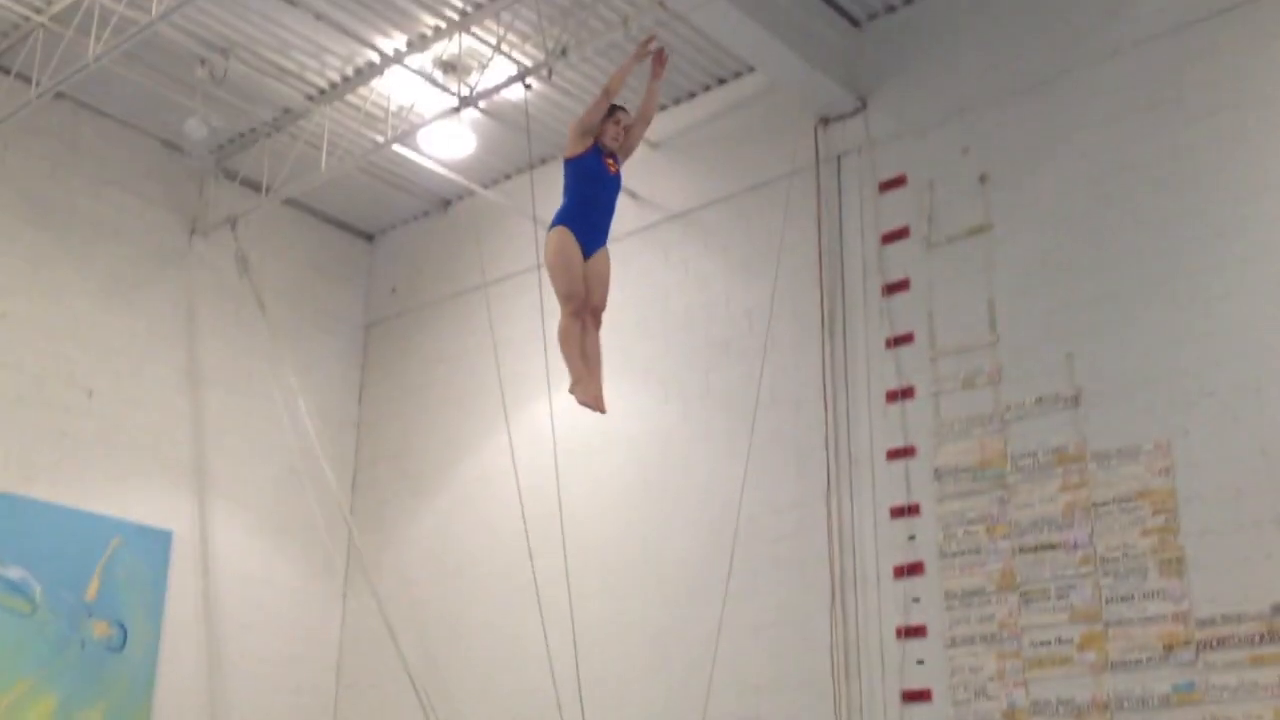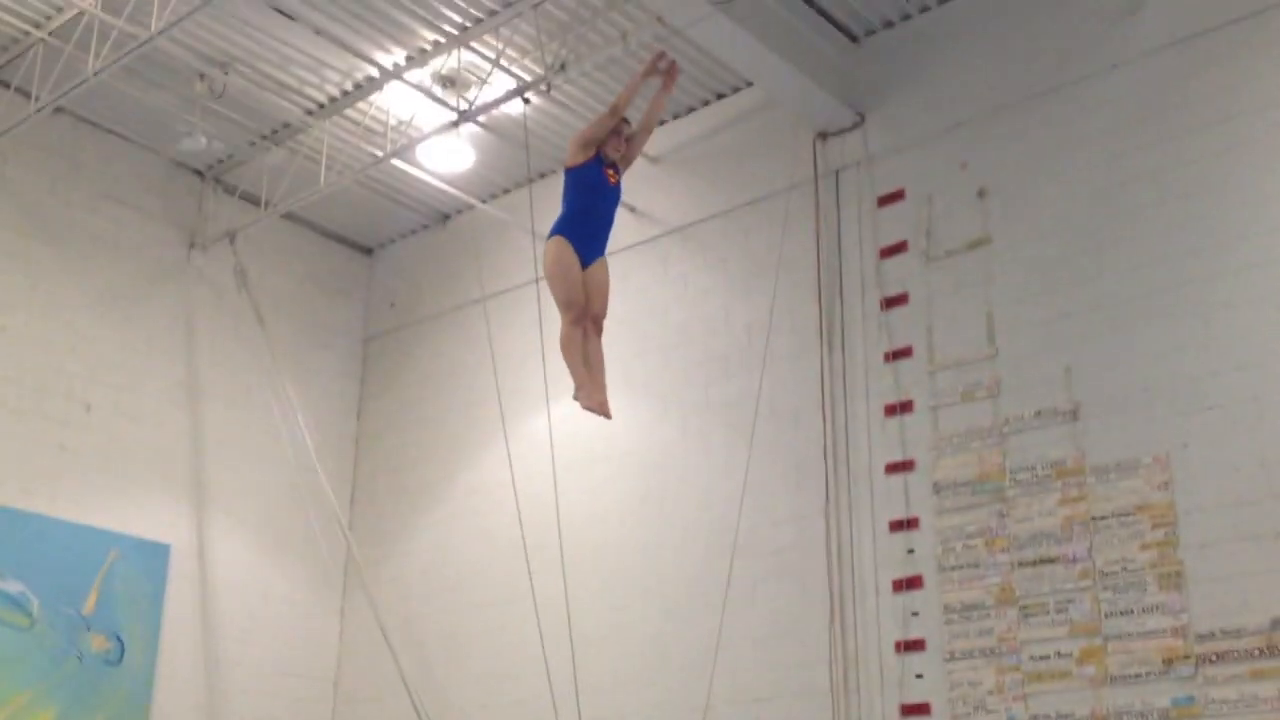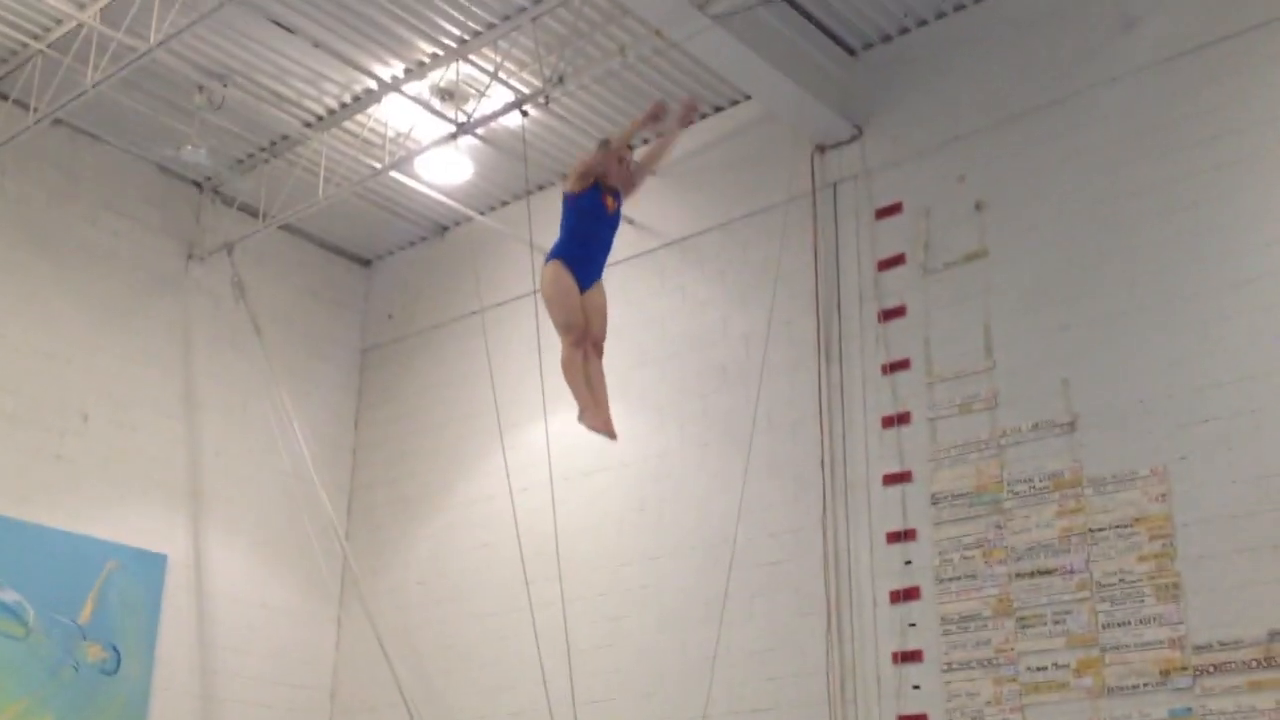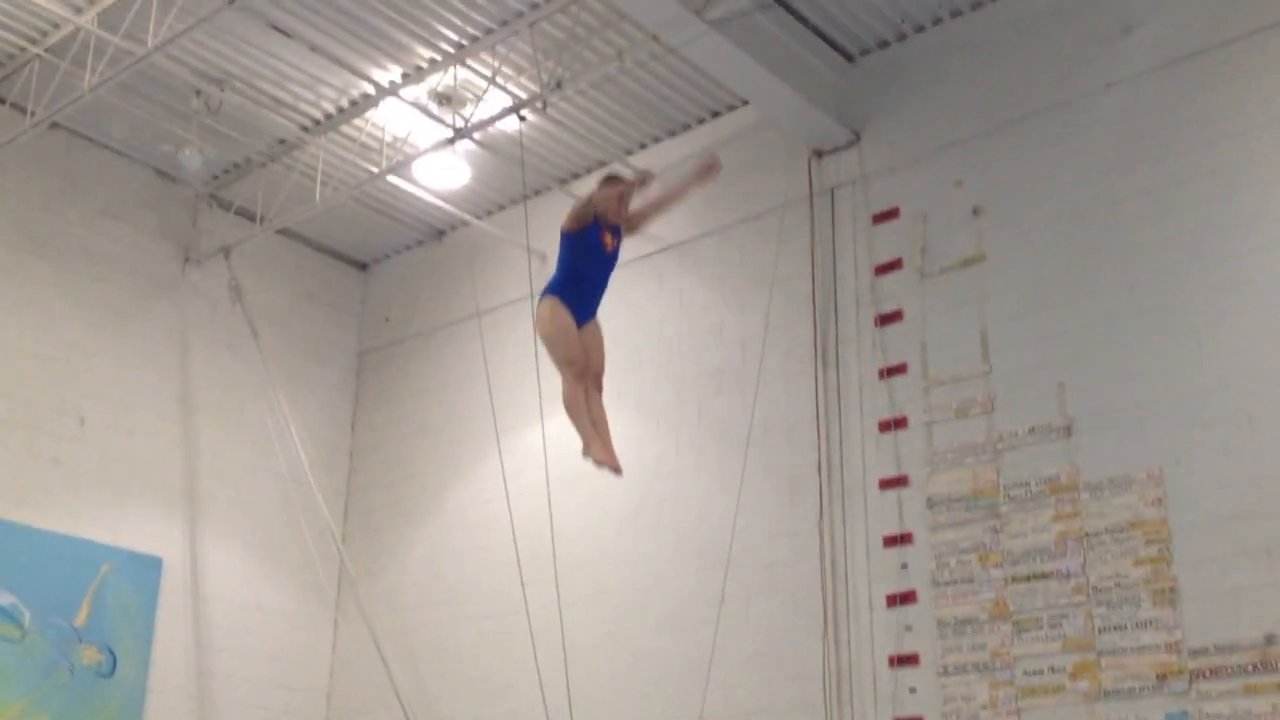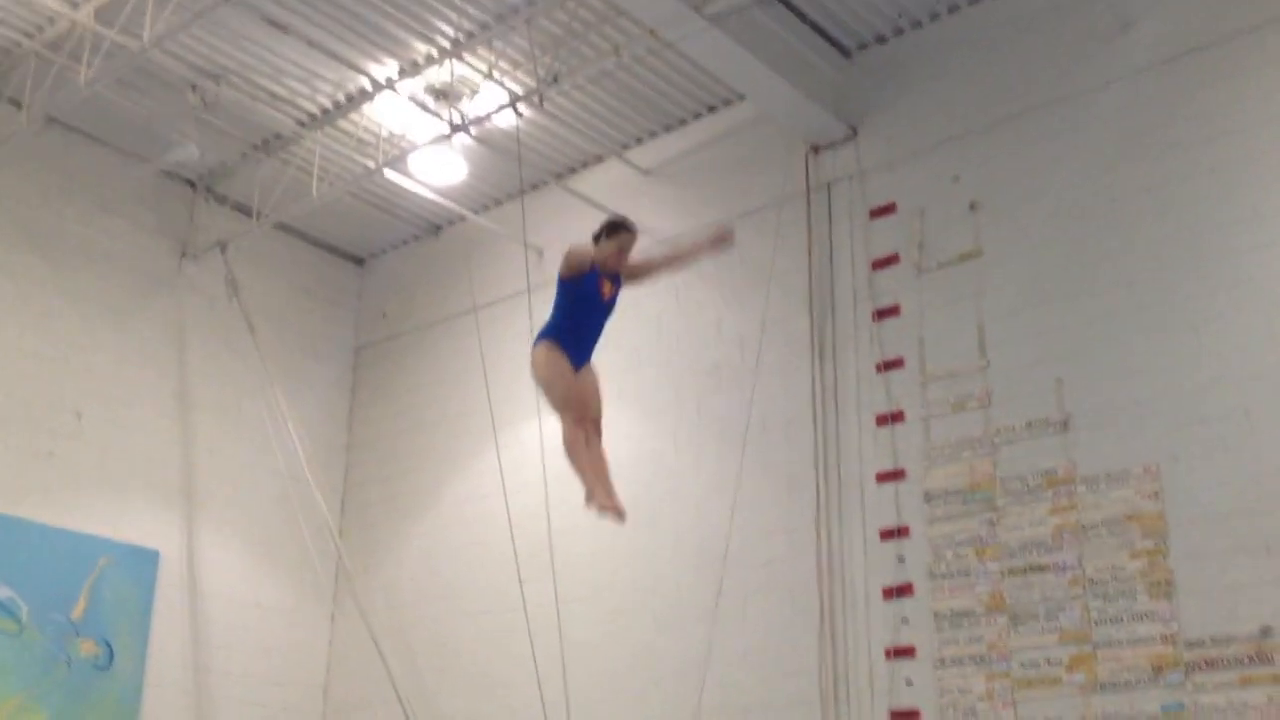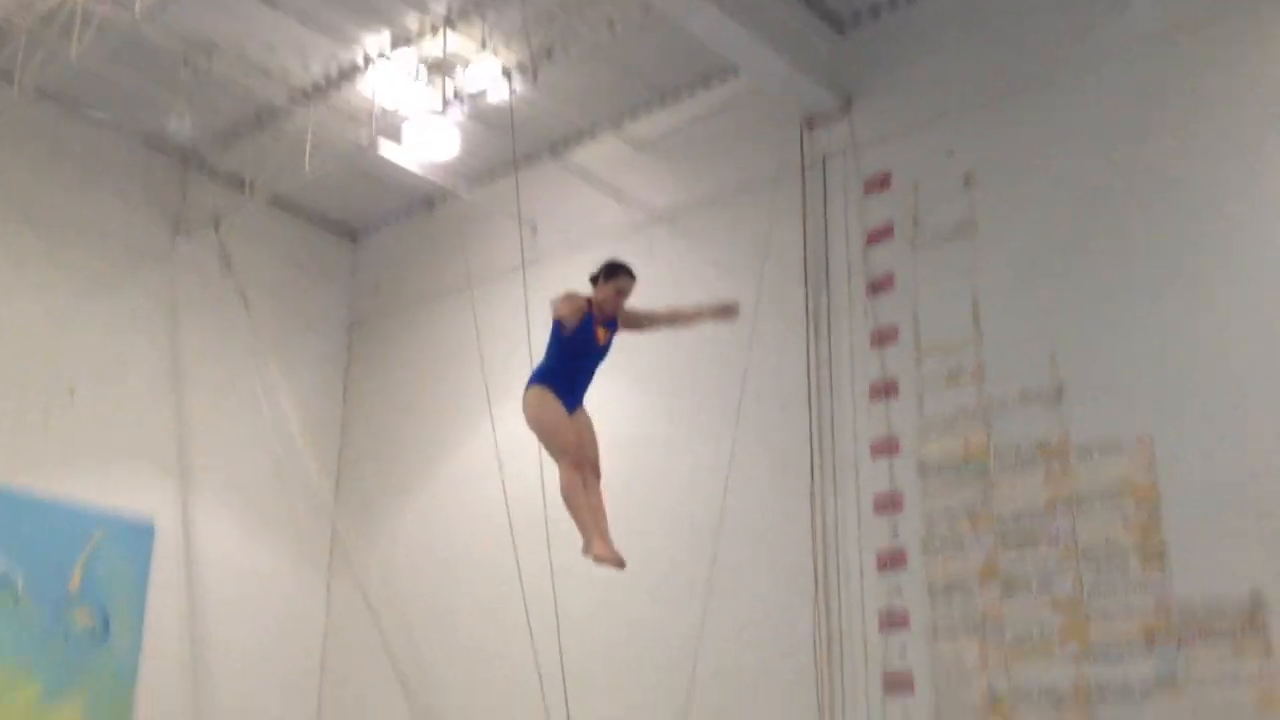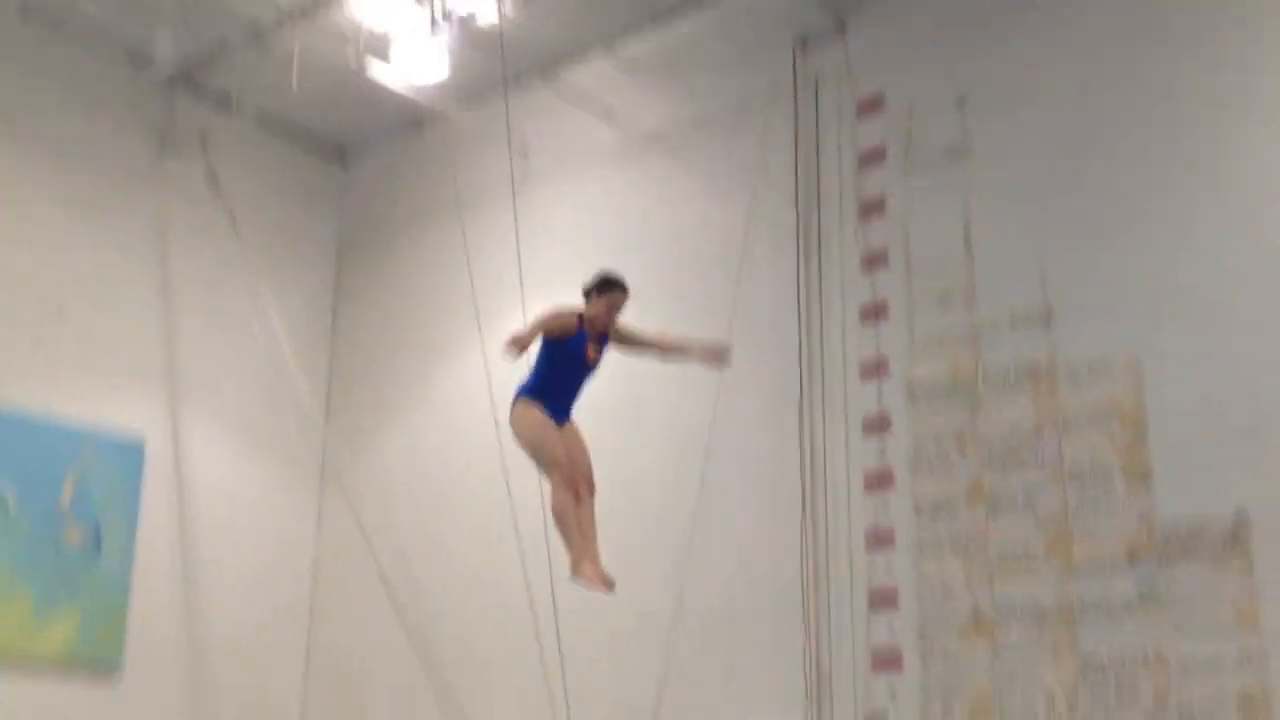
dt=0.1s
person 1, frame 1
left shoulder: (616, 158)
right shoulder: (580, 139)
left elbow: (644, 118)
right elbow: (606, 96)
left wrist: (656, 74)
right wrist: (634, 59)
left hip: (596, 245)
right hip: (567, 234)
left knee: (593, 316)
right knee: (573, 309)
left ankle: (594, 386)
right ankle: (579, 380)
person 1, frame 2
left shoulder: (616, 168)
right shoulder: (582, 150)
left elbow: (647, 128)
right elbow: (614, 112)
left wrist: (665, 89)
right wrist: (642, 76)
left hip: (595, 253)
right hip: (565, 243)
left knee: (594, 323)
right knee: (574, 315)
left ankle: (597, 392)
right ankle: (583, 386)
person 1, frame 3
left shoulder: (618, 192)
right shoulder: (581, 178)
left elbow: (651, 161)
right elbow: (610, 150)
left wrist: (679, 125)
right wrist: (642, 123)
left hip: (591, 279)
right hip: (561, 269)
left knee: (593, 347)
right knee: (574, 339)
left ankle: (601, 412)
right ankle: (588, 407)
person 1, frame 4
left shoulder: (619, 228)
right shoulder: (581, 218)
left elbow: (657, 206)
right elbow: (595, 198)
left wrist: (694, 179)
right wrist: (629, 186)
left hip: (586, 315)
right hip: (556, 305)
left knee: (593, 381)
right knee: (574, 373)
left ankle: (605, 448)
right ankle: (591, 443)
person 1, frame 5
left shoulder: (620, 274)
right shoulder: (581, 262)
left elbow: (665, 263)
right elbow: (576, 257)
left wrist: (708, 244)
right wrist: (584, 260)
left hip: (579, 360)
right hip: (550, 348)
left knee: (592, 427)
right knee: (574, 416)
left ankle: (607, 494)
right ankle: (595, 491)
person 1, frame 6
left shoulder: (617, 319)
right shoulder: (577, 305)
left elbow: (664, 320)
right elbow: (562, 306)
left wrist: (711, 311)
right wrist: (565, 312)
left hip: (572, 402)
right hip: (543, 392)
left knee: (591, 470)
right knee: (571, 461)
left ankle: (603, 541)
right ankle: (593, 539)
person 1, frame 7
left shoulder: (606, 331)
right shoulder: (570, 321)
left elbow: (657, 345)
right elbow: (544, 324)
left wrist: (702, 351)
right wrist: (526, 337)
left hip: (559, 415)
right hip: (531, 406)
left knee: (582, 484)
right knee: (565, 479)
left ankle: (593, 563)
right ankle: (581, 562)
